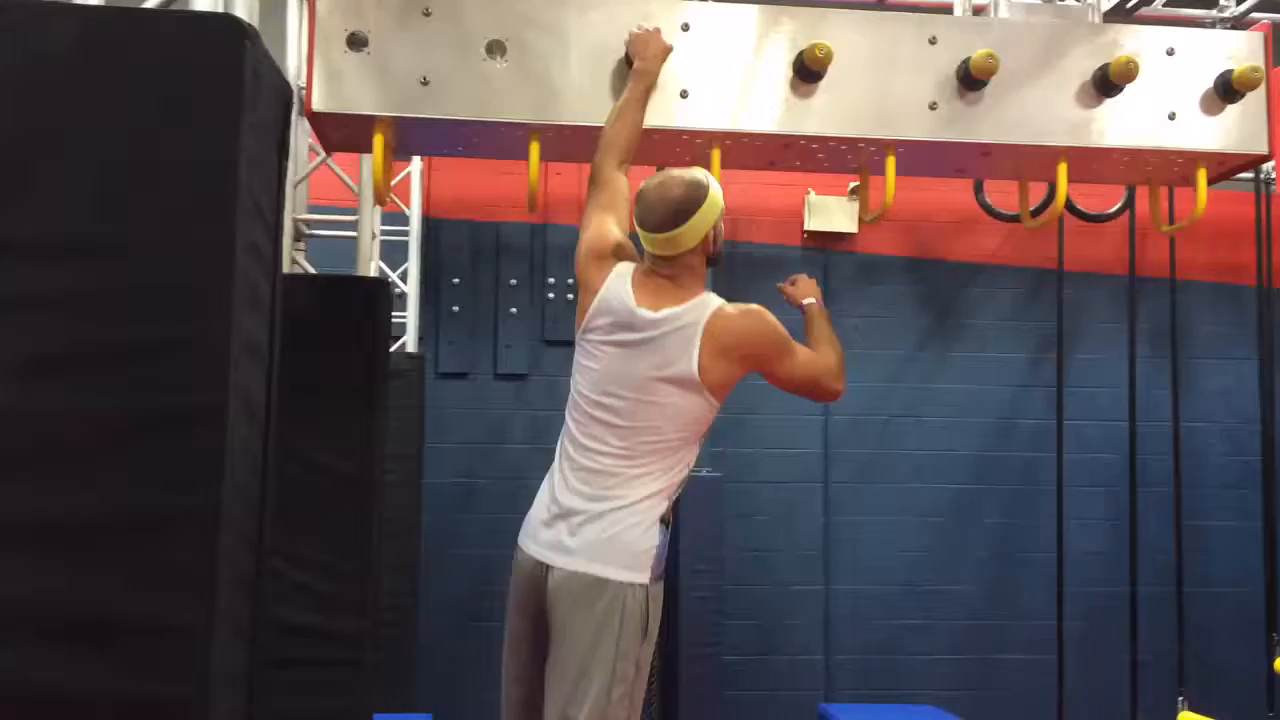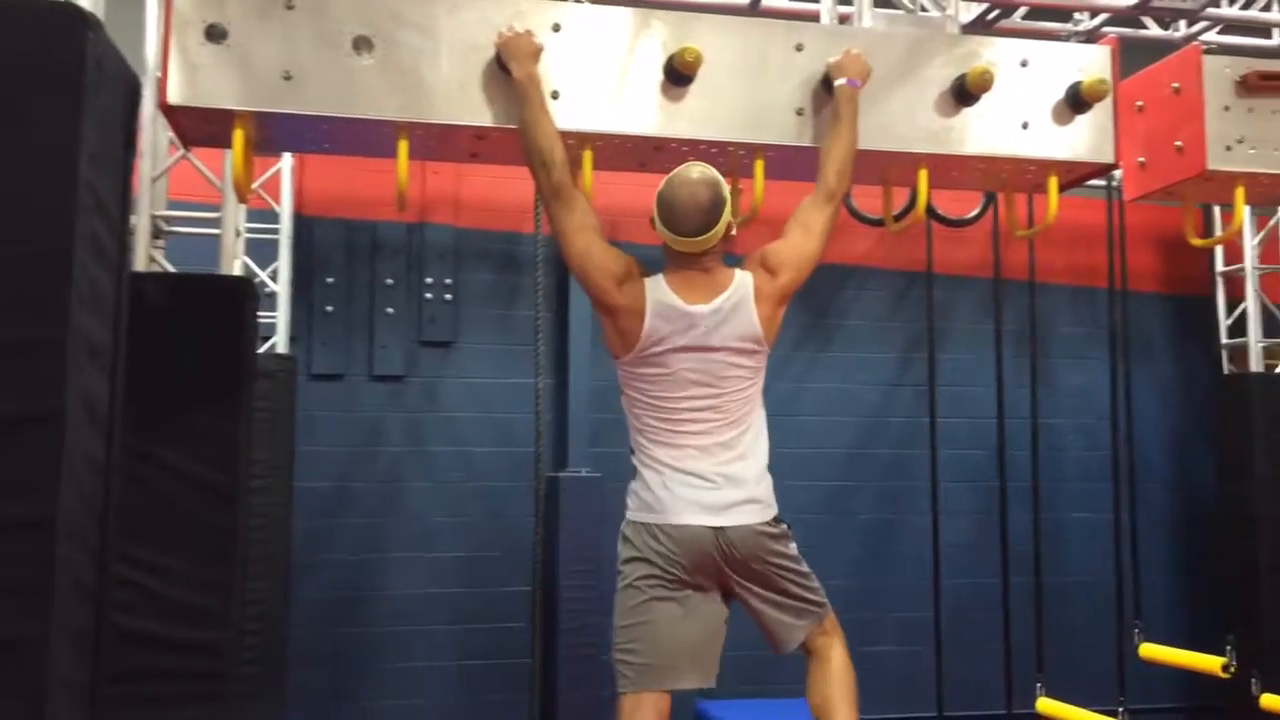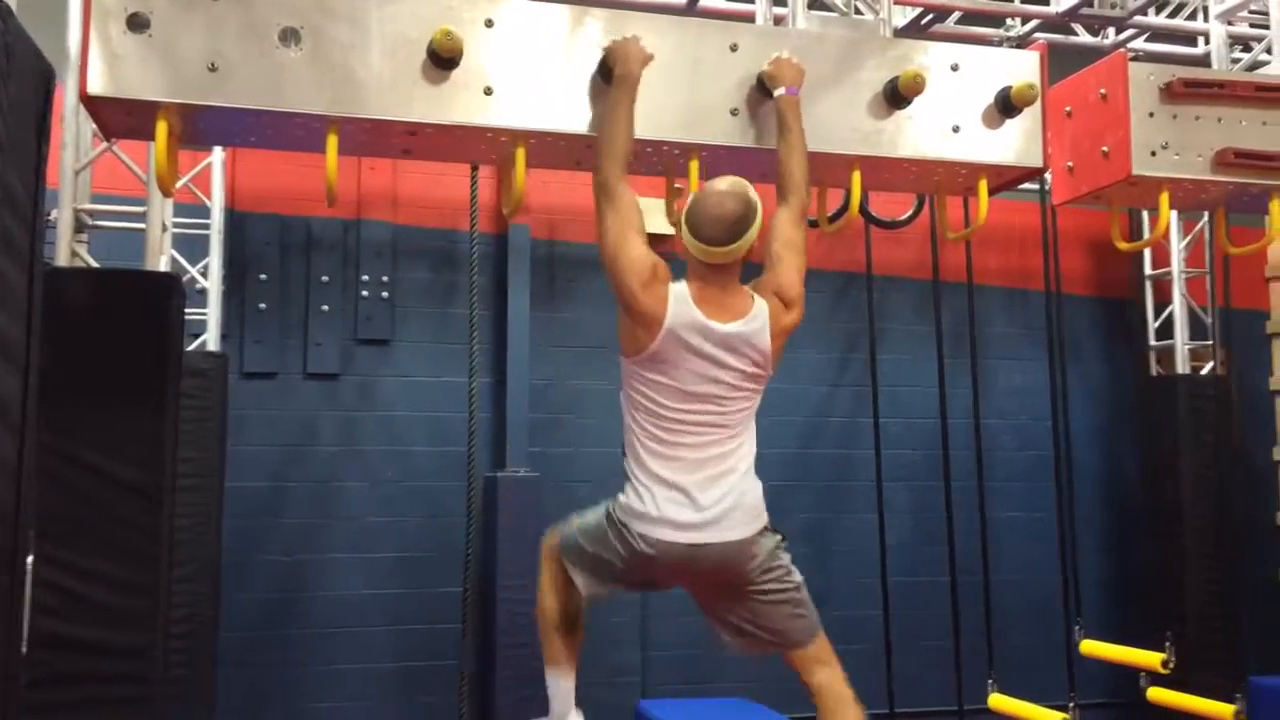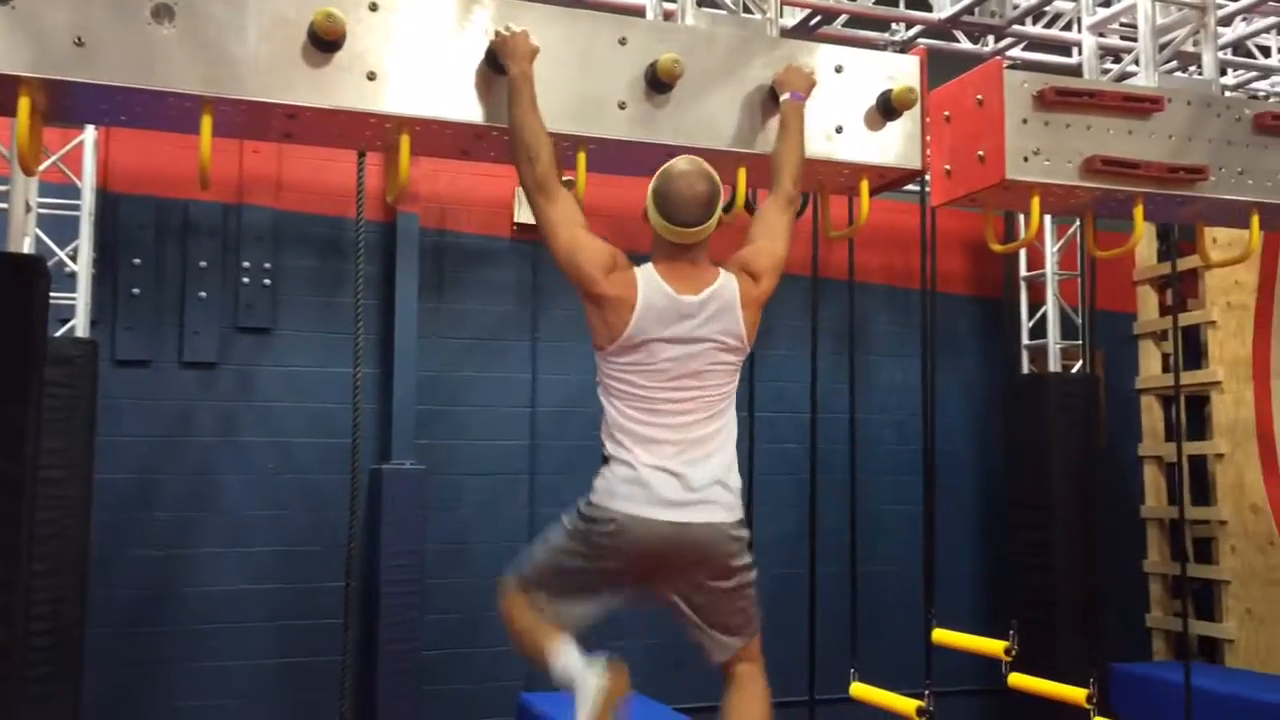
dt=1s
person 1, frame 1
left shoulder: (602, 279)
right shoulder: (736, 330)
left elbow: (607, 167)
right elbow: (830, 381)
left wrist: (644, 72)
right wrist: (813, 304)
left hip: (539, 551)
right hip: (613, 570)
person 1, frame 2
left shoulder: (626, 298)
right shoulder: (764, 290)
left elbow: (557, 186)
right elbow: (829, 191)
left wrist: (525, 76)
right wrist: (847, 89)
left hip: (662, 531)
right hip: (752, 525)
right knee: (825, 640)
person 1, frame 3
left shoulder: (645, 305)
right shoulder: (775, 314)
left elbow: (610, 186)
right elbow: (796, 203)
left wrist: (627, 79)
right wrist: (789, 99)
left hip: (643, 537)
right hip: (740, 542)
left knee: (556, 550)
person 1, frame 4
left shoulder: (614, 289)
right shoulder: (747, 290)
left elbow: (541, 186)
right elbow: (785, 195)
left wrist: (518, 73)
right wrist: (792, 101)
left hip: (623, 517)
right hip: (714, 524)
left knee: (520, 600)
